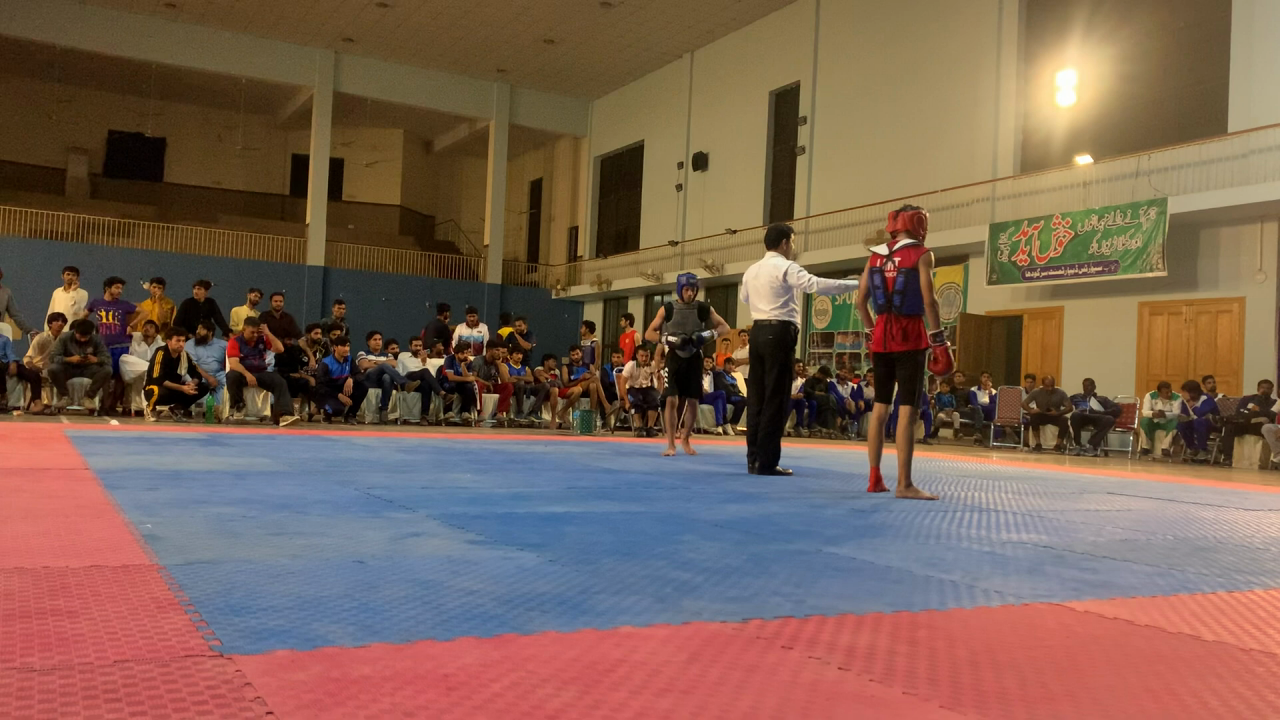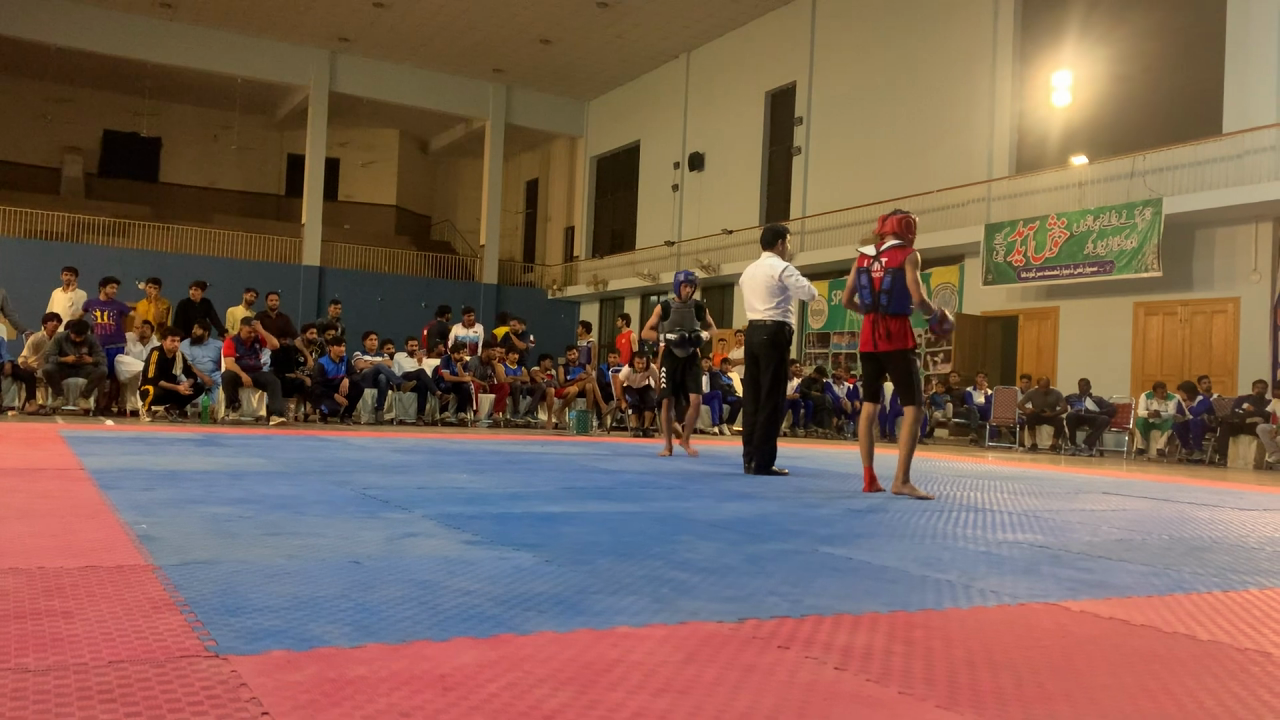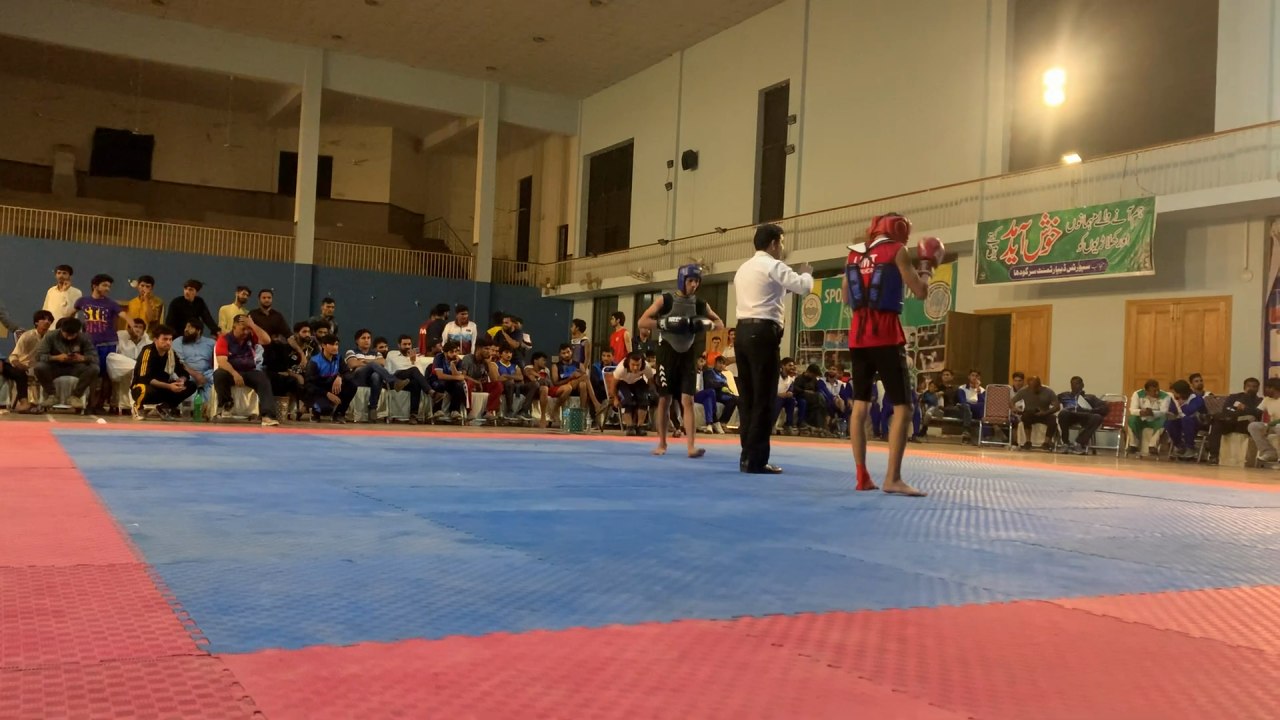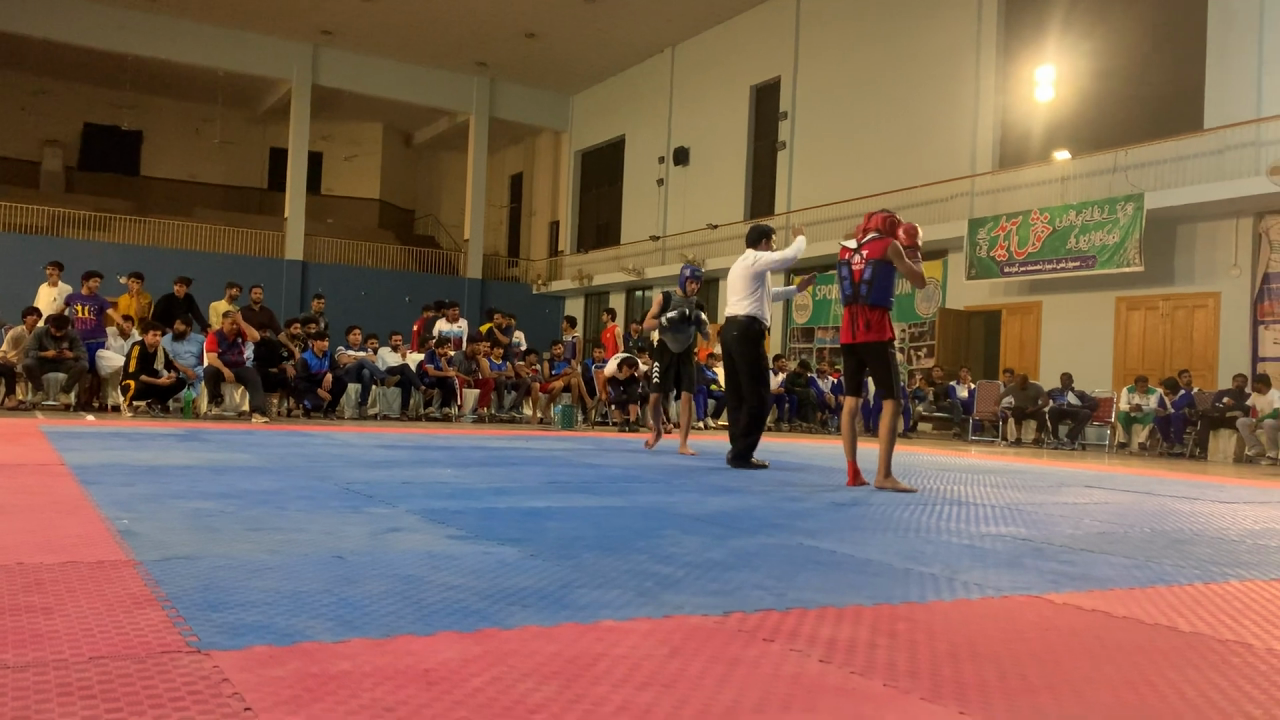
dt=0.2s
person 1, frame 1
left shoulder: (876, 255)
right shoulder: (921, 254)
left elbow: (861, 301)
right elbow: (929, 300)
right wrist: (938, 337)
left hip: (881, 337)
right hip: (909, 338)
left knee: (880, 407)
right knee: (908, 410)
left ankle: (875, 479)
right ankle: (904, 483)
person 1, frame 2
left shoulder: (864, 256)
right shoulder: (908, 254)
left elbow: (846, 299)
right elbow: (918, 299)
right wrist: (936, 314)
left hip: (869, 336)
right hip: (897, 338)
left knee: (870, 406)
right knee: (913, 408)
left ankle: (869, 479)
right ankle: (902, 479)
person 1, frame 3
left shoulder: (854, 252)
right shoulder: (897, 250)
right elbow: (920, 292)
right wrist: (928, 264)
left hip: (858, 334)
right hip: (885, 334)
left knee: (861, 404)
right knee: (902, 407)
left ankle: (862, 477)
right ankle: (893, 478)
person 1, frame 4
left shoulder: (846, 248)
right shoulder: (889, 246)
right elbow: (919, 281)
right wrist: (912, 251)
left hip: (849, 329)
right hip: (876, 330)
left knee: (852, 400)
right knee: (891, 402)
left ankle: (853, 472)
right ankle: (884, 474)
person 2, frame 1
left shoulder: (752, 271)
right shoulder: (786, 268)
left elbow: (744, 298)
right elbow: (816, 284)
right wrist: (856, 284)
left hip: (758, 333)
right hip: (779, 334)
left knee: (758, 398)
right knee: (776, 399)
left ankle: (755, 458)
right ankle: (766, 462)
person 2, frame 2
left shoulder: (749, 271)
right shoulder: (781, 268)
right elbow: (809, 293)
right wrist: (801, 285)
left hip: (753, 333)
right hip: (774, 334)
left knee: (753, 399)
right knee: (771, 400)
left ankle: (750, 458)
right ankle: (762, 462)
person 2, frame 3
left shoulder: (744, 268)
right shoulder: (772, 266)
right elbow: (804, 285)
left wrist: (783, 288)
right wrist: (806, 275)
left hip: (744, 332)
right hip: (763, 334)
left knee: (749, 398)
right knee: (764, 400)
left ankle: (749, 456)
right ankle: (756, 459)
person 2, frame 4
left shoulder: (741, 265)
right shoulder: (755, 260)
left elbow: (765, 294)
right elbow: (791, 255)
left wrist: (796, 288)
right wrist: (800, 238)
left hip: (733, 330)
right hip: (746, 332)
left knee: (739, 396)
right knee: (757, 397)
left ankle: (740, 454)
right ankle: (742, 453)
person 3, frame 1
left shoulder: (704, 308)
right shoulder: (667, 309)
left elbow: (724, 328)
right elbow: (649, 334)
left wrist: (709, 334)
right wrist: (667, 339)
left hip: (694, 359)
right hip: (674, 358)
left knee: (692, 402)
right knee: (671, 401)
left ankle: (685, 439)
right ankle: (671, 444)
person 3, frame 2
left shoulder: (699, 307)
right shoulder: (663, 307)
left elbow: (711, 328)
right elbow: (646, 333)
left wrist: (703, 336)
right wrist: (666, 337)
left hip: (691, 358)
right hip: (671, 357)
left knee: (696, 400)
right knee: (667, 402)
left ankle: (685, 439)
right ankle: (668, 445)
person 3, frame 3
left shoulder: (700, 304)
right shoulder: (664, 300)
left elbow: (719, 324)
right elbow: (642, 321)
left wrist: (708, 324)
right wrist: (665, 323)
left hip: (688, 355)
right hip: (668, 353)
left knee: (687, 401)
right knee: (664, 400)
left ankle: (691, 446)
right ankle: (662, 443)
person 3, frame 4
left shoulder: (698, 305)
right shoulder: (664, 298)
left elbow: (707, 337)
right elbow: (647, 325)
left wrist: (703, 325)
right wrist: (667, 319)
left hip: (686, 354)
right hip: (664, 351)
left knee: (687, 398)
right knee: (655, 398)
left ankle: (683, 444)
right ankle: (657, 431)
